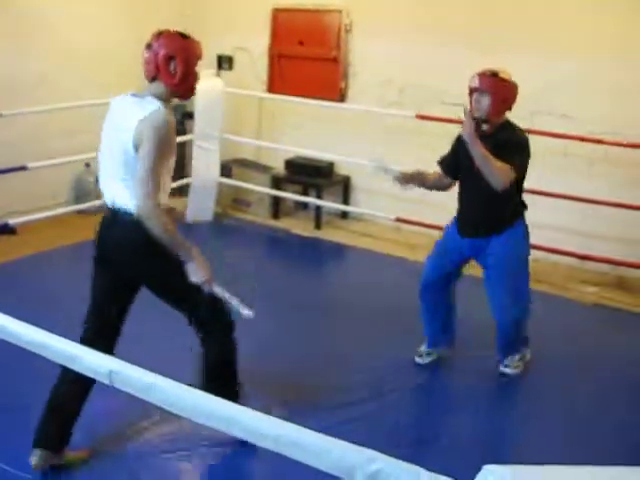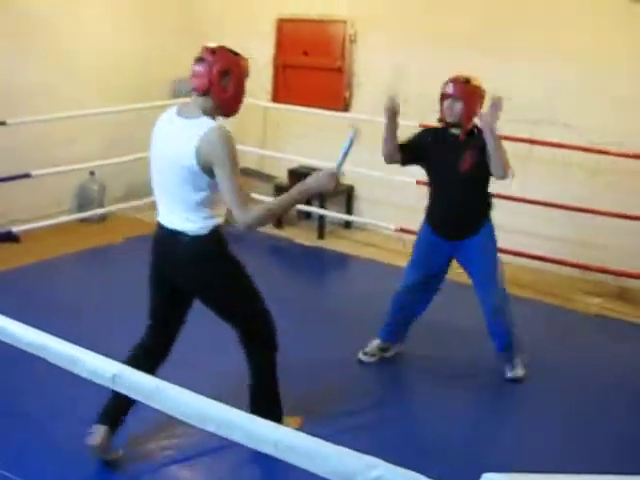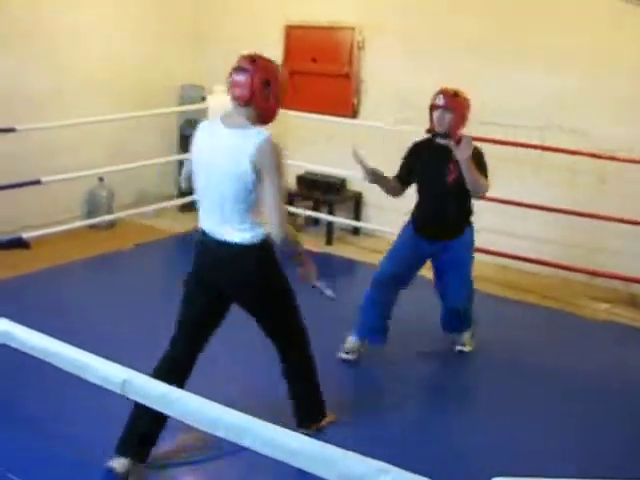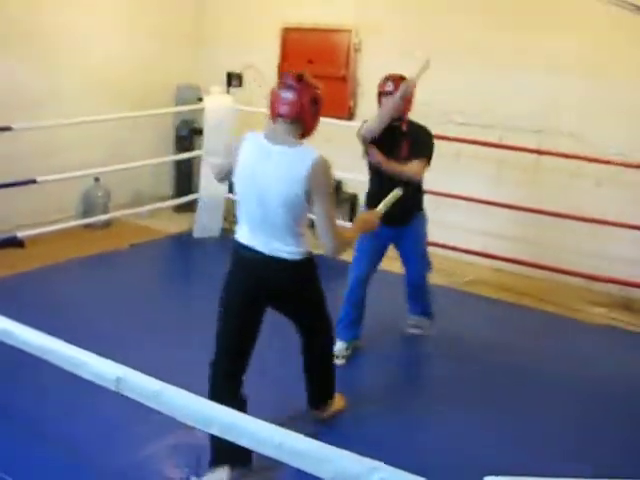
dt=0.3s
person 1, frame 1
left shoulder: (122, 103)
right shoulder: (158, 119)
right elbow: (146, 205)
right wrist: (192, 257)
left hip: (110, 231)
right hip: (139, 236)
left knee: (96, 337)
right knee: (215, 320)
left ankle: (47, 445)
person 1, frame 2
left shoulder: (167, 118)
right shoulder: (214, 136)
right elbow: (246, 218)
right wrist: (305, 189)
left hip: (164, 244)
right hip: (200, 252)
left knee: (156, 338)
right knee: (259, 329)
left ankle: (107, 424)
right ankle: (266, 419)
person 1, frame 3
left shoulder: (205, 130)
right shoulder: (264, 145)
left elbow: (188, 182)
right elbow: (280, 232)
left hip: (207, 254)
right hip: (249, 260)
left knee: (180, 352)
right knee: (291, 340)
right ankle: (311, 416)
person 1, frame 4
left shoulder: (246, 143)
right shoulder: (315, 165)
left elbow: (219, 174)
right elbow: (333, 245)
right wrist: (366, 221)
left hip: (246, 267)
right hip: (293, 272)
left knee: (227, 367)
right knee: (317, 332)
right ankle: (323, 401)
person 2, frame 1
left shoulder: (514, 139)
right shoulder: (465, 138)
left elbow: (501, 181)
right elbow: (444, 179)
left wrist: (474, 143)
right wrist: (415, 178)
left hip: (504, 234)
right hip: (464, 227)
left knee: (507, 300)
right knee: (433, 281)
left ankle: (515, 350)
right ankle: (437, 342)
person 2, frame 2
left shoulder: (484, 141)
right shoulder: (431, 138)
left elbow: (502, 174)
right elbow: (392, 156)
left wrist: (488, 129)
right wrist: (392, 121)
left hip: (475, 233)
right hip: (435, 230)
left knee: (493, 297)
right knee: (412, 287)
left ankle: (510, 353)
right ankle: (388, 339)
person 2, frame 3
left shoulder: (471, 153)
right shoulder: (419, 150)
left elbow: (479, 191)
right elbow: (397, 190)
left wrist: (464, 161)
right wrist: (377, 178)
left hip: (455, 237)
right hip: (418, 232)
left knee: (457, 293)
right knee: (385, 279)
left ankle: (461, 330)
right ankle: (363, 336)
person 2, frame 4
left shoulder: (420, 134)
right shoulder: (373, 128)
left elbow: (416, 172)
right elbow: (366, 135)
left wrist: (384, 163)
right wrist: (391, 106)
left hip: (411, 219)
right hip: (377, 217)
left knee: (417, 272)
right knee: (359, 277)
left ankle: (420, 314)
right ankle: (345, 338)
